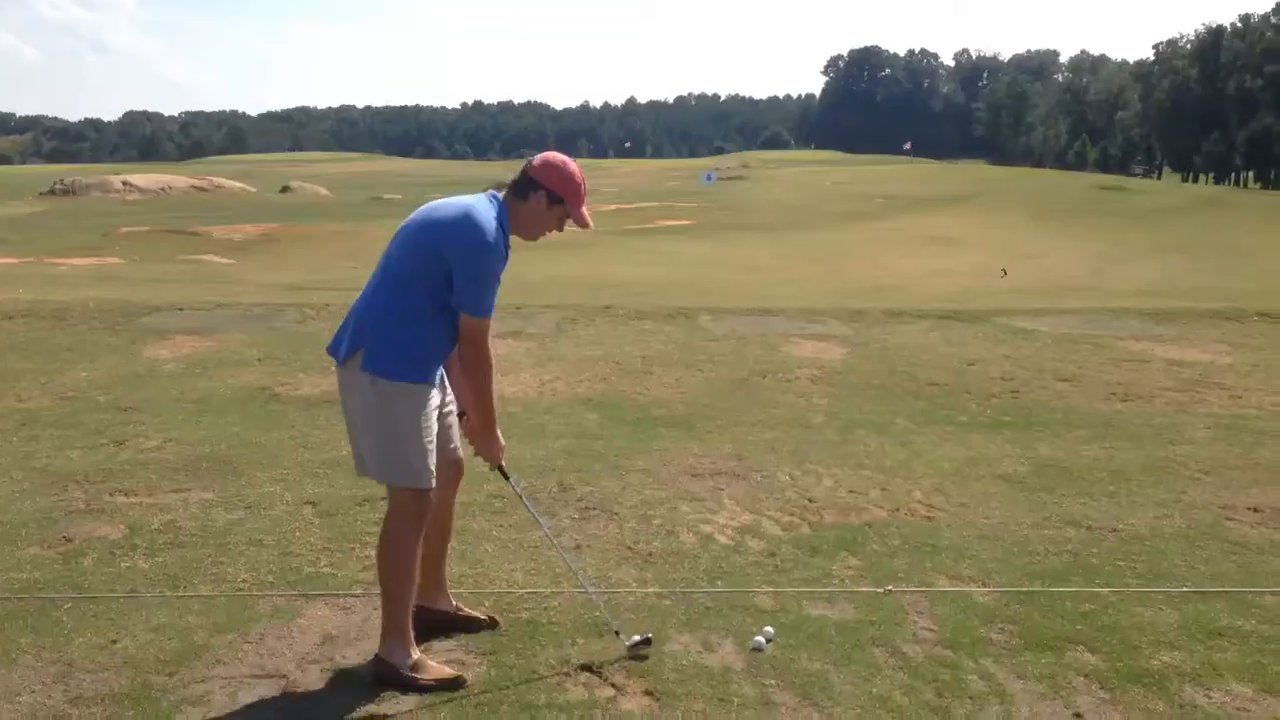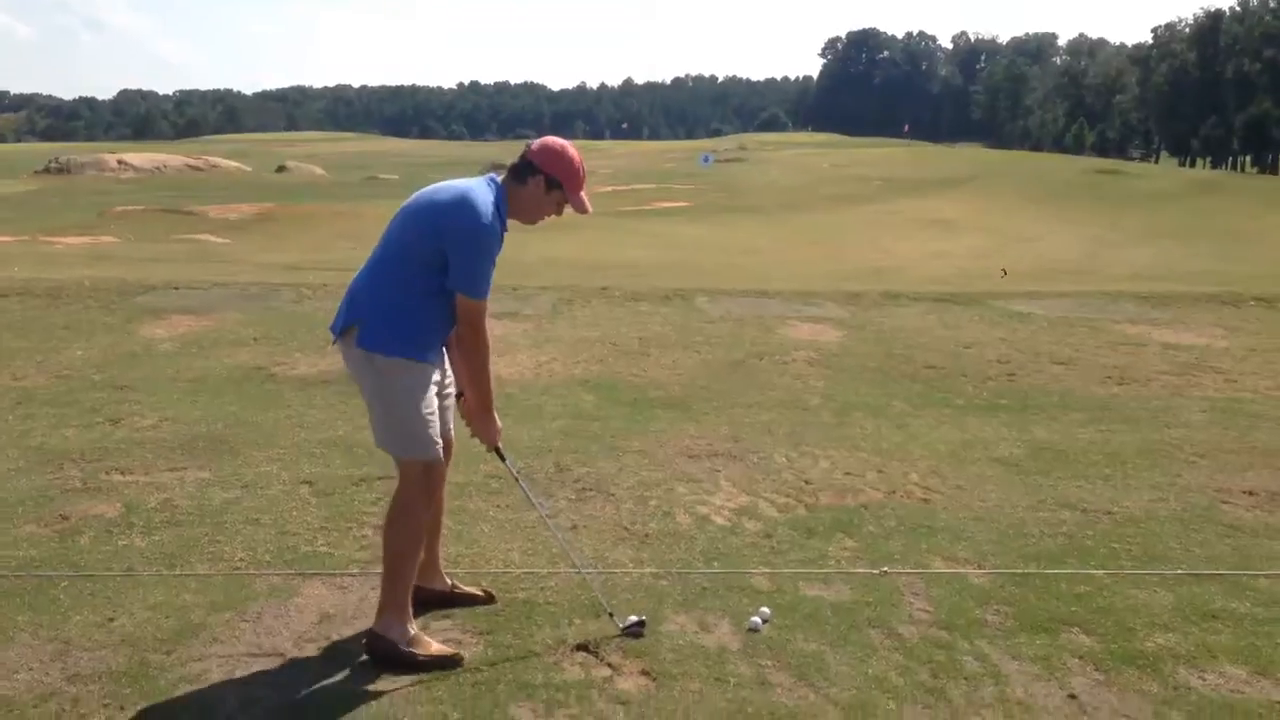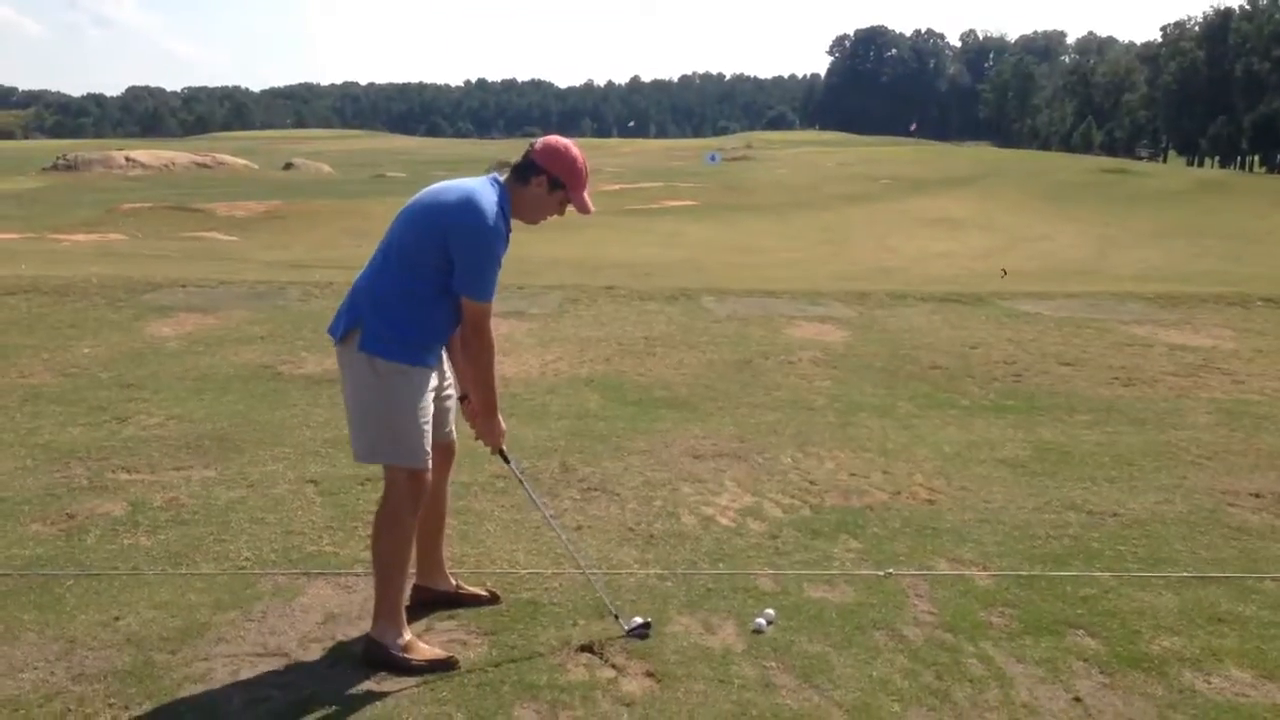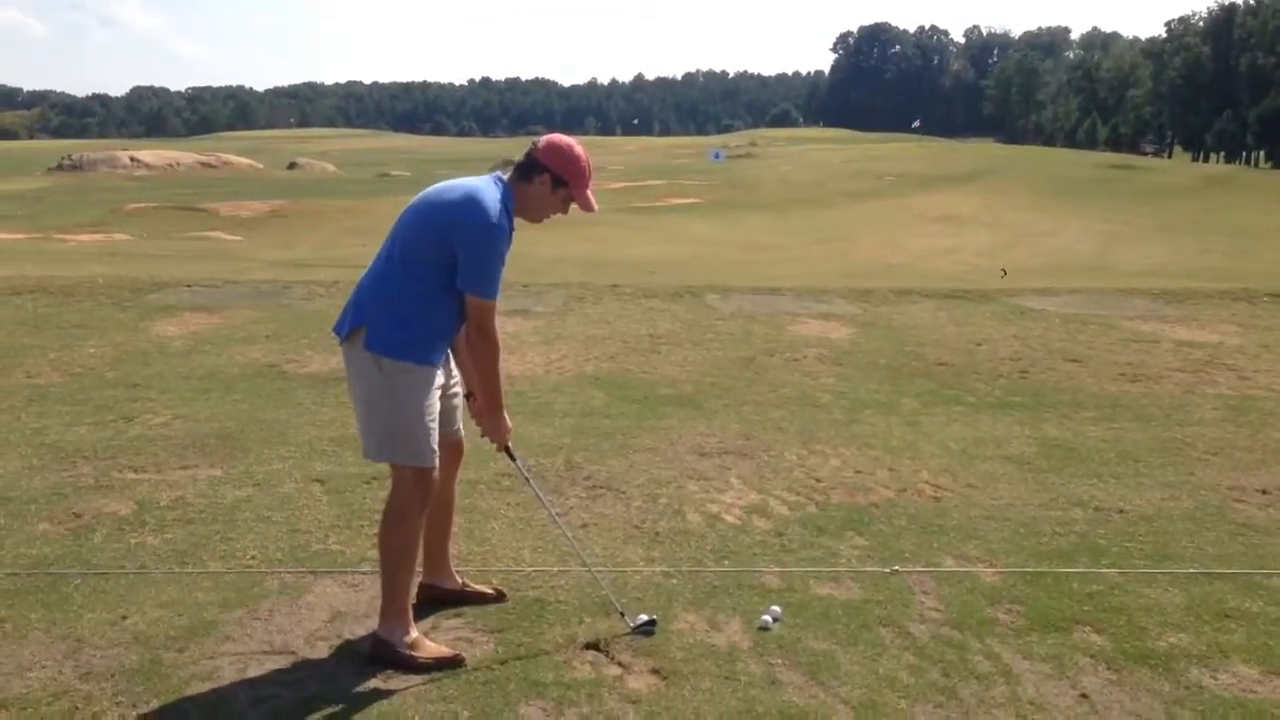
dt=0.4s
person 1, frame 1
left shoulder: (474, 216)
right shoulder: (483, 235)
right elbow: (475, 347)
left wrist: (468, 410)
right wrist: (487, 429)
left hip: (412, 362)
right hip: (387, 366)
left knee: (446, 475)
right knee: (413, 499)
left ankle: (432, 602)
right ankle: (395, 651)
person 1, frame 2
left shoulder: (473, 200)
right shoulder: (478, 218)
left elbow: (451, 316)
right elbow: (471, 327)
left wrist: (465, 392)
right wrist: (484, 410)
left hip: (412, 339)
right hip: (385, 343)
left knee: (436, 458)
right knee: (422, 473)
left ankle: (428, 579)
right ankle: (391, 625)
person 1, frame 3
left shoulder: (476, 200)
right shoulder: (483, 219)
left elbow: (454, 316)
right elbow: (477, 331)
left wrist: (468, 393)
right wrist: (489, 413)
left hip: (414, 342)
right hip: (385, 347)
left knee: (438, 457)
right knee: (409, 479)
left ankle: (431, 580)
right ankle: (386, 632)
person 1, frame 4
left shoulder: (480, 199)
right shoulder: (487, 217)
left elbow: (458, 314)
right elbow: (482, 329)
left wrist: (474, 391)
right wrist: (495, 410)
left hip: (419, 342)
right hip: (390, 346)
left knee: (447, 454)
right knee: (416, 478)
left ankle: (438, 578)
right ankle: (393, 630)
